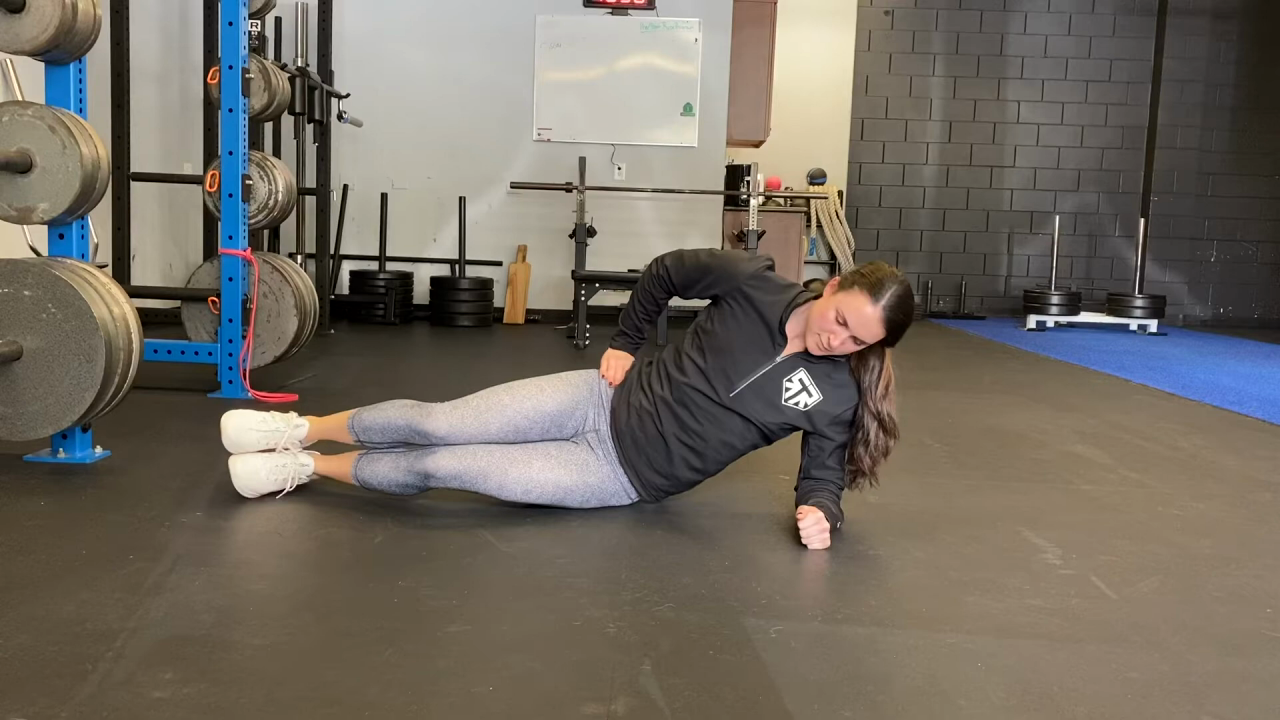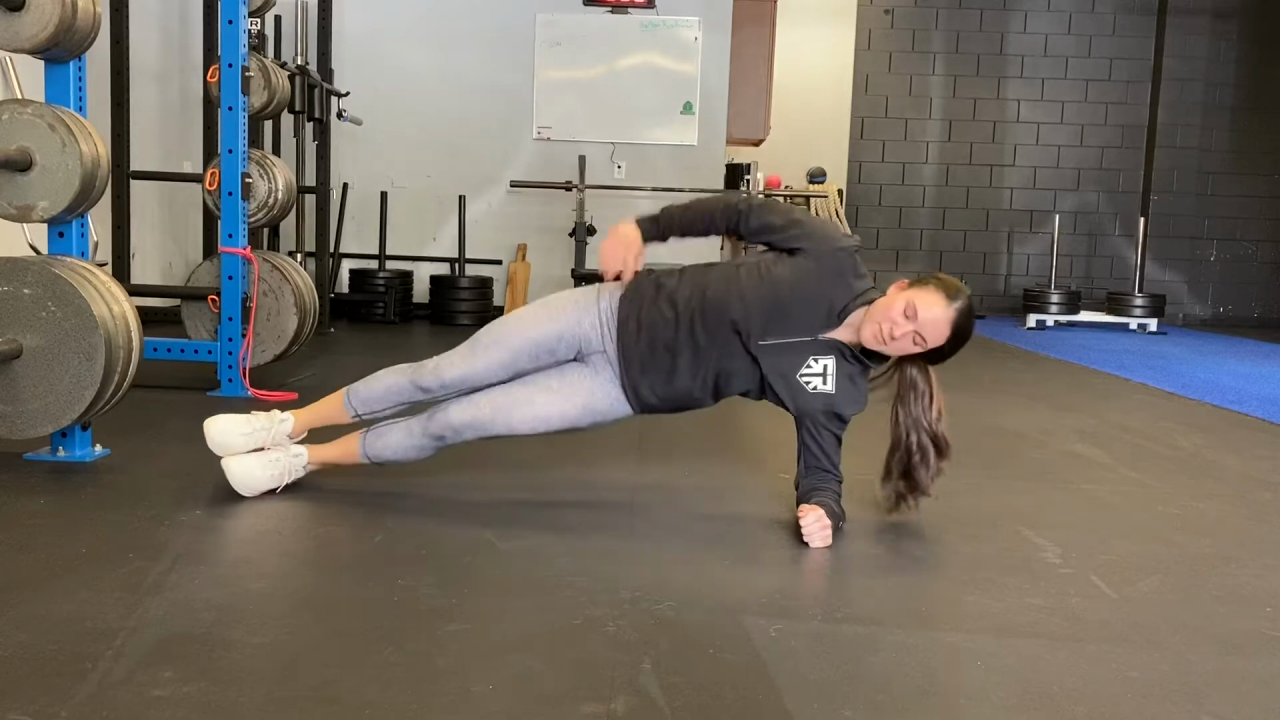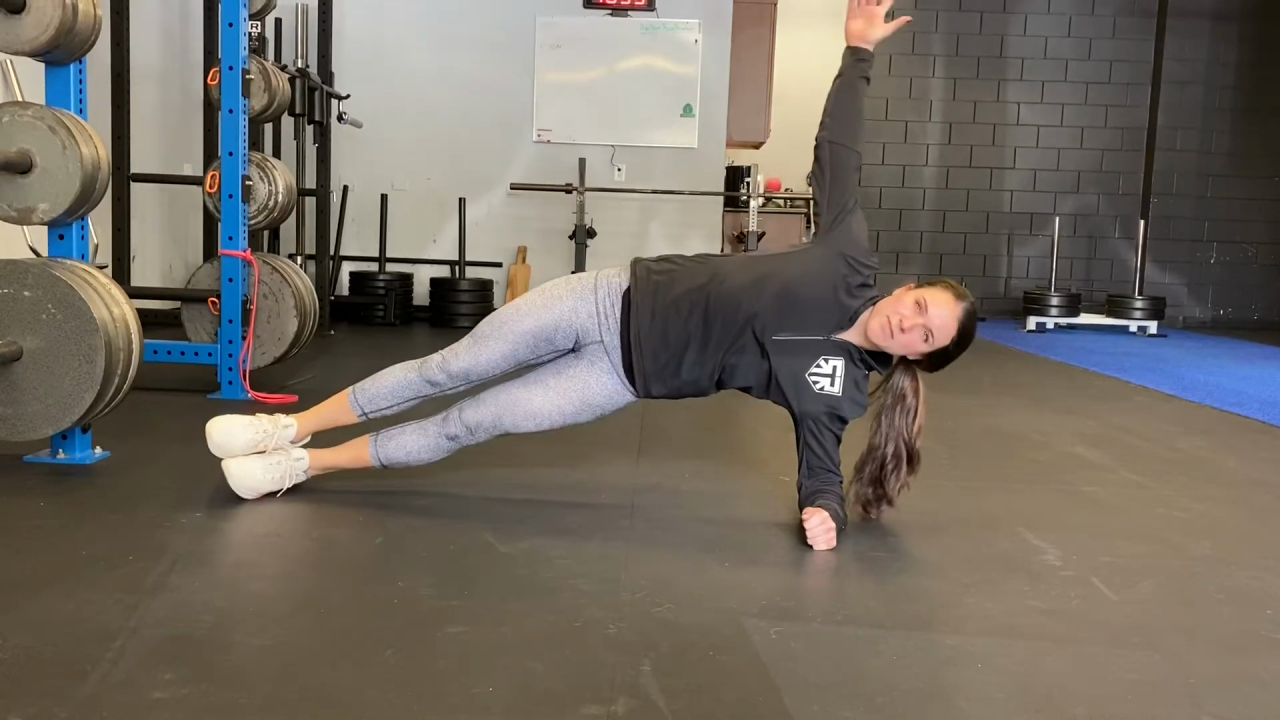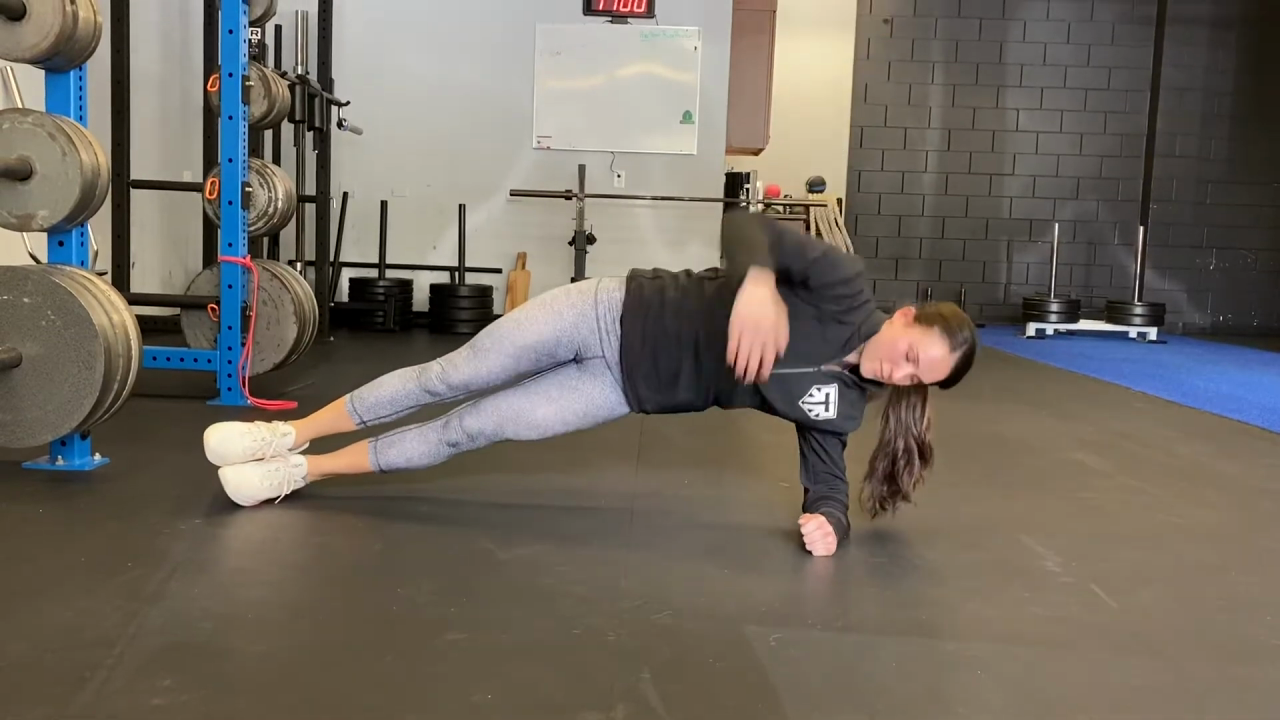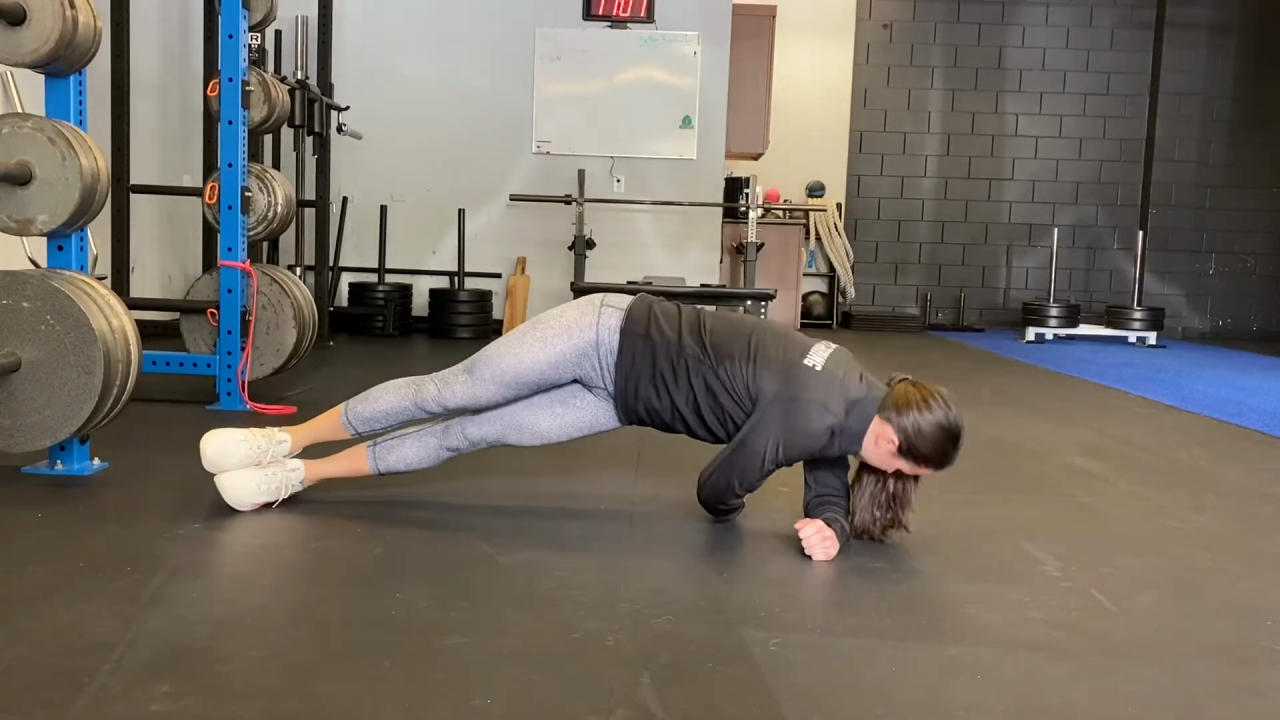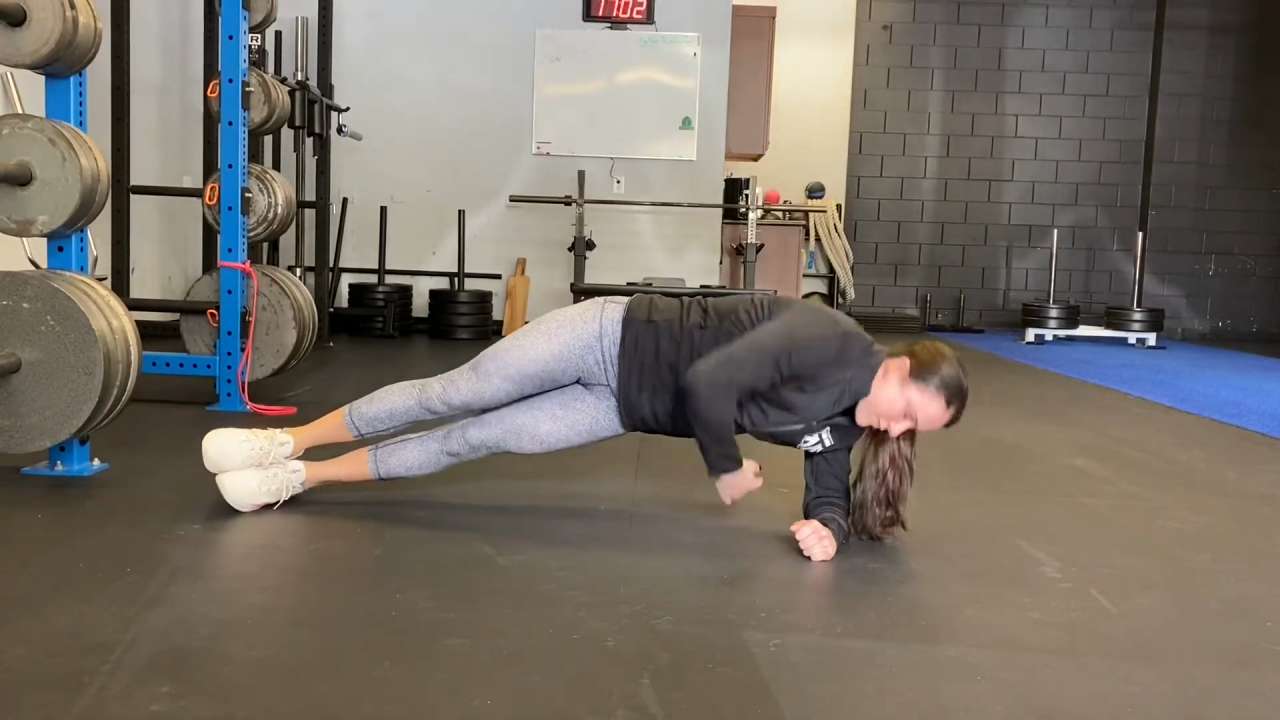
dt=0.7s
person 1, frame 1
left shoulder: (838, 399)
right shoulder: (754, 283)
left elbow: (824, 475)
right elbow: (664, 272)
left wrist: (819, 511)
right wrist: (622, 343)
left hip: (626, 474)
right hip: (607, 397)
left knee: (444, 469)
right knee: (434, 422)
left ankle: (306, 468)
right ankle: (301, 427)
person 1, frame 2
left shoulder: (839, 387)
right shoulder: (837, 260)
left elbow: (820, 463)
right elbow: (738, 210)
left wrist: (819, 507)
right wrist: (643, 229)
left hip: (627, 386)
right hip: (613, 313)
left knee: (458, 422)
right knee: (439, 376)
left ankle: (303, 461)
right ankle: (287, 424)
person 1, frame 3
left shoulder: (836, 387)
right shoulder: (851, 263)
left elbow: (820, 462)
right elbow: (835, 149)
left wrist: (823, 513)
left hip: (629, 373)
right hip: (615, 298)
left knee: (468, 424)
right knee: (446, 370)
left ankle: (302, 465)
right ankle: (287, 428)
person 1, frame 4
left shoulder: (838, 407)
right shoulder: (844, 295)
left elbow: (823, 474)
right elbow: (752, 225)
left wrist: (822, 516)
right wrist: (758, 283)
left hip: (629, 390)
right hip: (617, 314)
left knee: (465, 430)
right knee: (448, 378)
left ankle: (302, 472)
right ankle: (288, 433)
person 1, frame 5
left shoulder: (850, 401)
right shoulder: (814, 409)
left elbow: (827, 478)
right elbow: (719, 493)
left wrist: (830, 526)
right wrist: (732, 513)
left hip: (616, 402)
right hip: (611, 337)
left knee: (467, 434)
right knee: (445, 393)
left ankle: (299, 475)
right ankle: (284, 439)
person 1, frame 6
left shoulder: (840, 418)
right shoulder: (835, 341)
left elbow: (828, 477)
right elbow: (707, 380)
left wrist: (825, 524)
right wrist: (728, 470)
left hip: (622, 408)
right hip: (612, 337)
left knee: (469, 440)
right knee: (447, 397)
left ankle: (298, 478)
right ankle: (286, 441)
